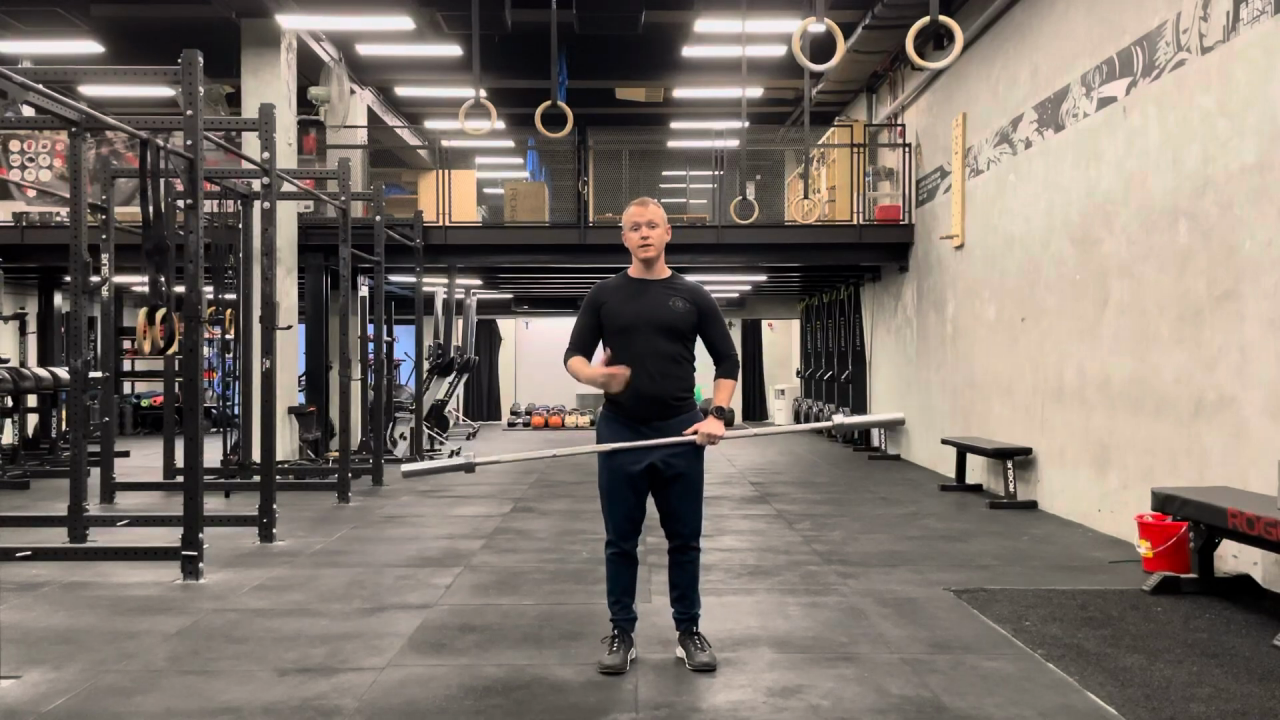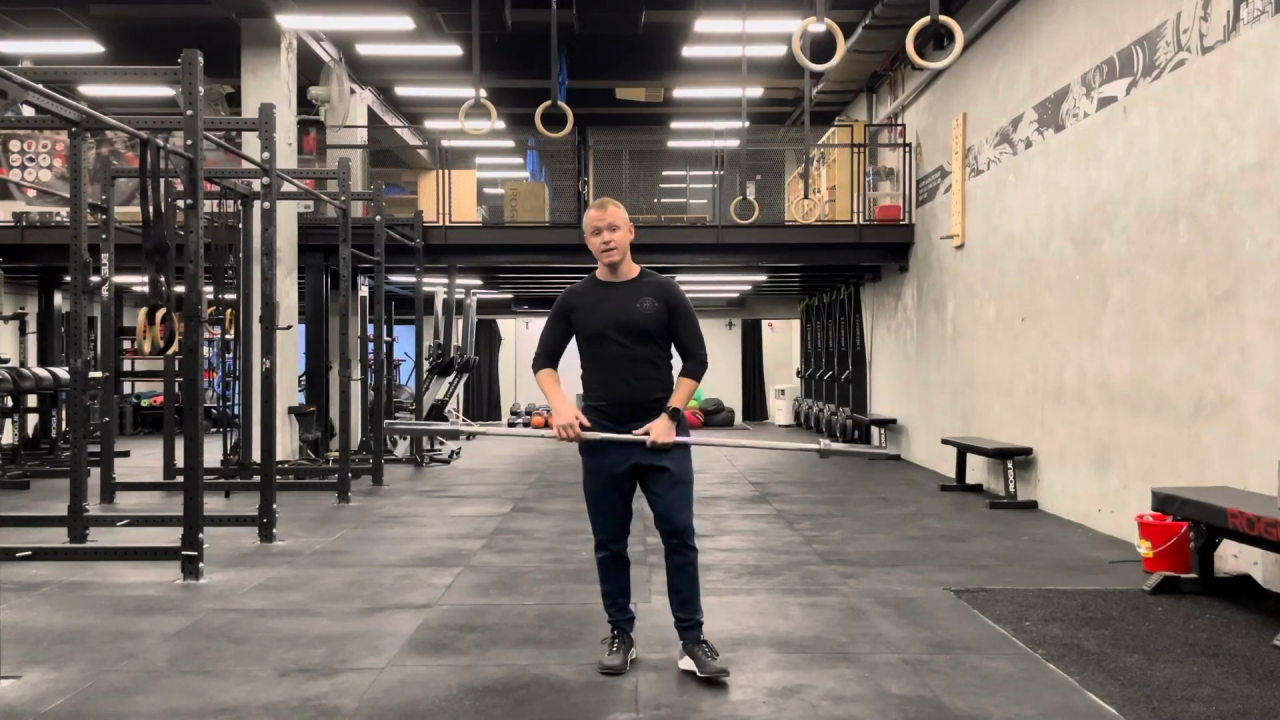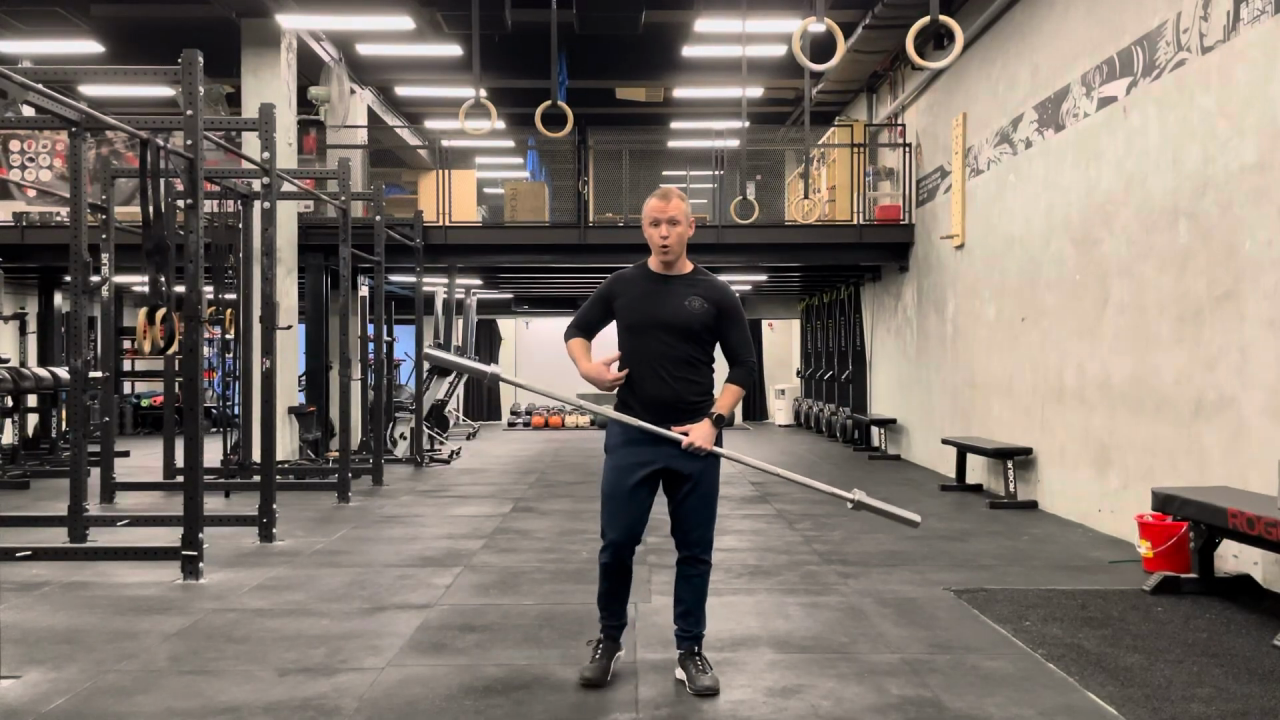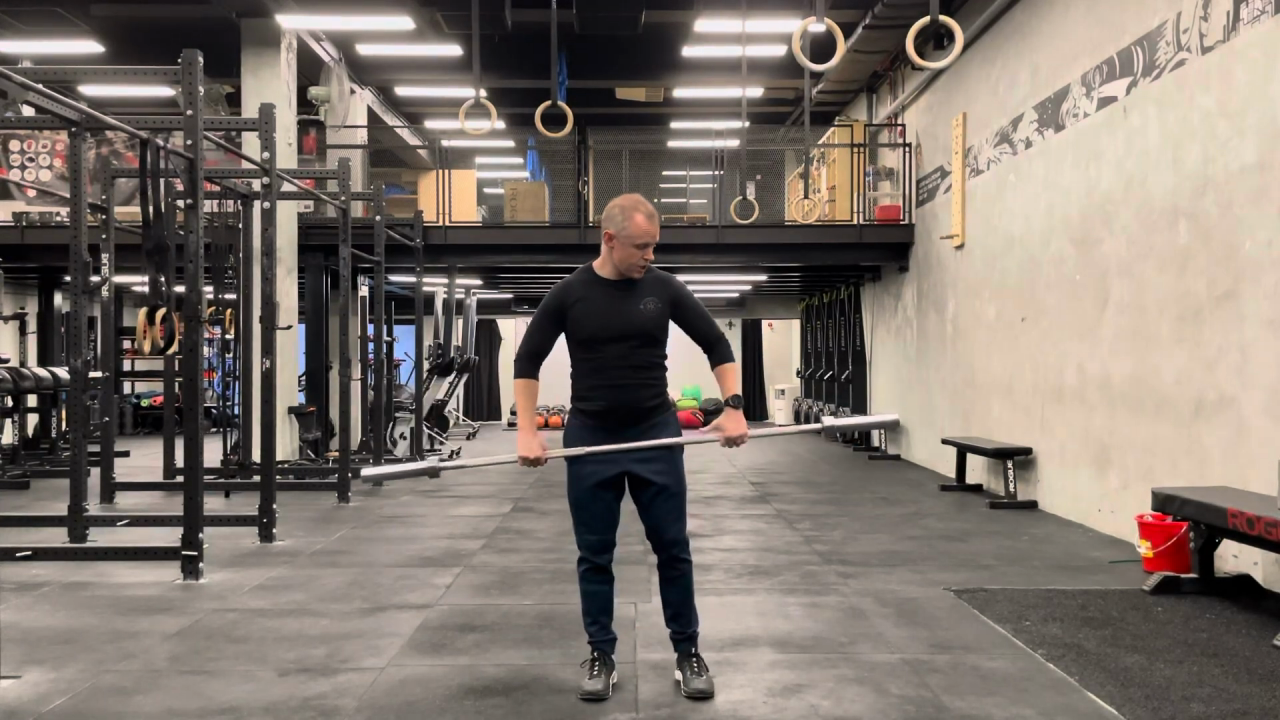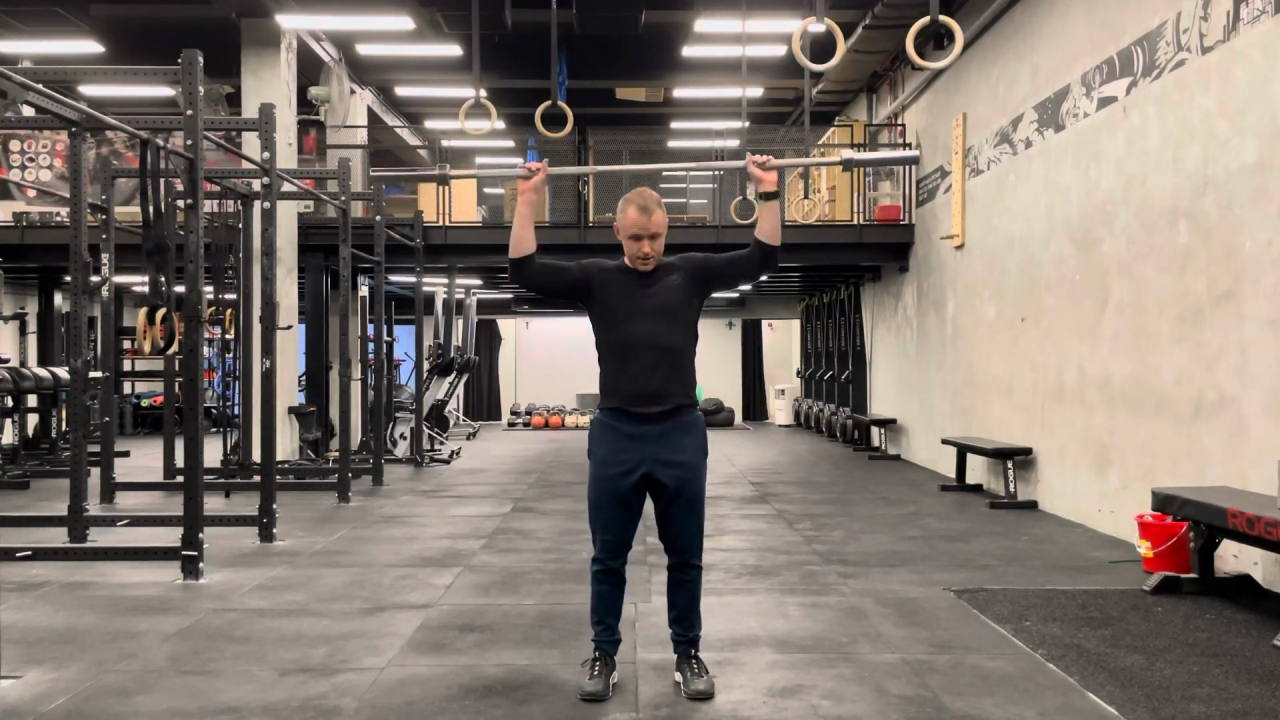
dt=1s
person 1, frame 1
left shoulder: (693, 296)
right shoulder: (604, 294)
left elbow: (727, 359)
right elbow: (573, 356)
left wrist: (716, 414)
right wrist: (593, 374)
left hip: (680, 432)
right hip: (620, 432)
left knee: (684, 539)
right knee: (620, 540)
left ankle: (688, 630)
right ankle: (621, 632)
person 1, frame 2
left shoulder: (664, 291)
right shoulder: (574, 300)
left elbow: (695, 357)
right elbow: (543, 360)
left wrist: (671, 415)
right wrist: (560, 404)
left hip: (662, 432)
right hip: (602, 436)
left knee: (679, 534)
right knee: (610, 543)
left ankle: (691, 638)
right ankle: (621, 633)
person 1, frame 3
left shoulder: (716, 294)
right shoulder: (621, 286)
left elbow: (744, 366)
right elbow: (576, 330)
left wrist: (713, 421)
right wrist: (586, 366)
left hip: (693, 438)
right hip: (630, 434)
left knee: (695, 552)
right knee: (617, 543)
left ankle: (689, 650)
right ankle: (609, 636)
person 1, frame 4
left shoulder: (664, 288)
right shoulder: (569, 294)
left elbow: (717, 343)
right elbow: (527, 361)
left wrist: (733, 405)
right wrist: (527, 431)
left hip: (656, 434)
right hip: (591, 437)
left knee: (673, 548)
right knee: (595, 555)
left ankle: (687, 653)
right ankle: (601, 655)
person 1, frame 5
left shoulder: (690, 273)
right shoulder: (596, 278)
left elbow: (762, 258)
right elbow: (524, 271)
left wrist: (768, 194)
right wrist: (527, 198)
left hip: (681, 435)
right hip: (615, 436)
left knee: (685, 555)
right knee: (609, 557)
left ankle: (687, 655)
right ankle: (604, 656)
